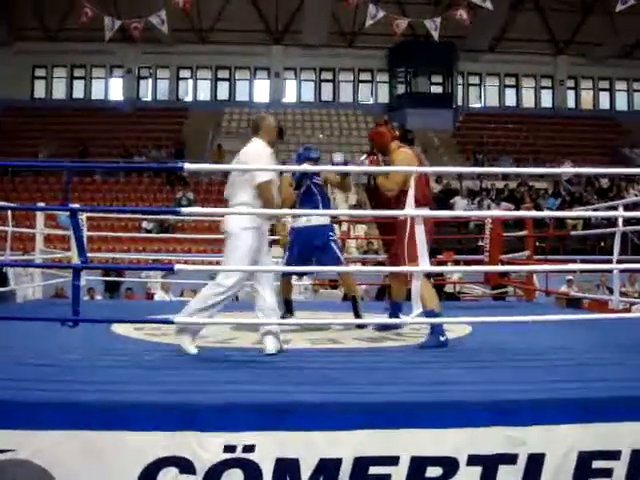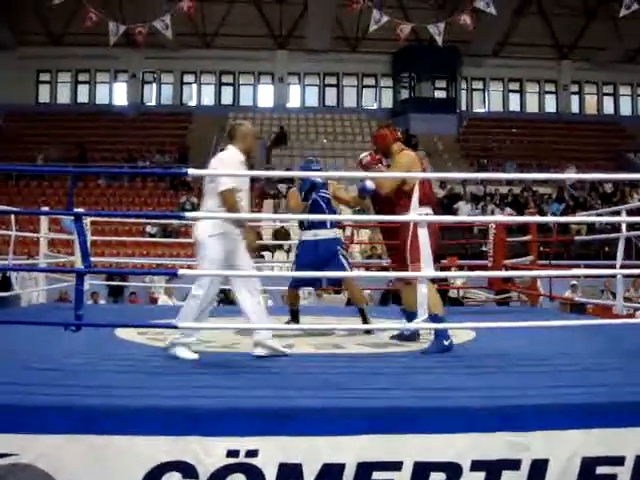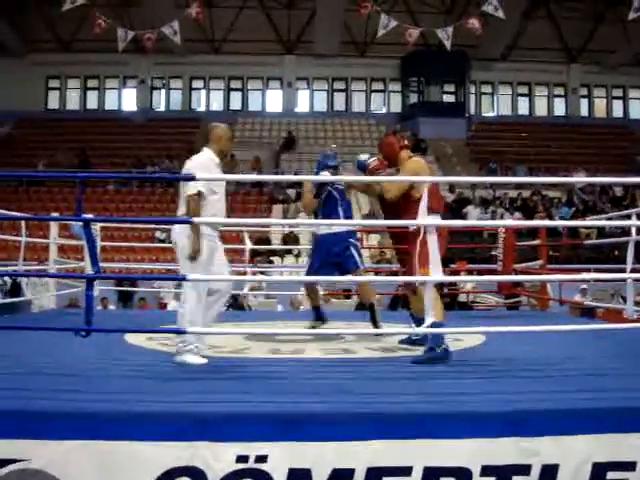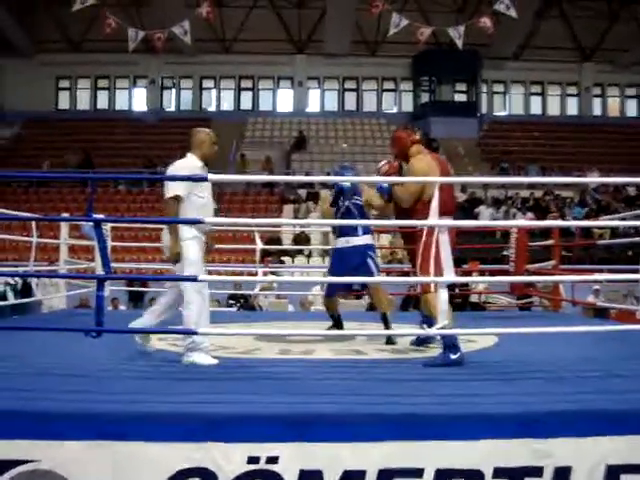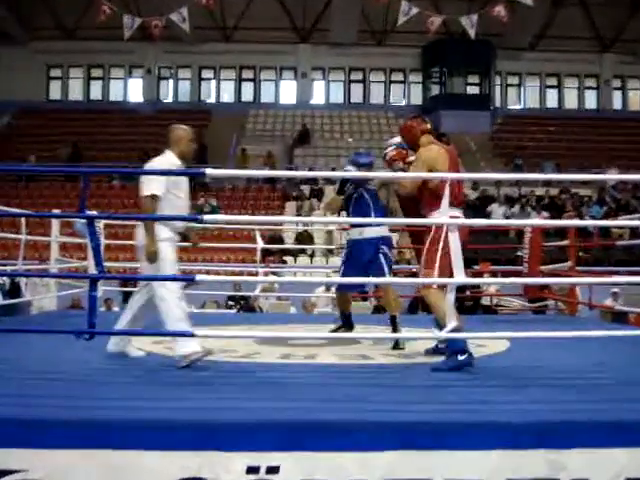
dt=0.2s
person 1, frame 1
left shoulder: (246, 154)
right shoulder: (261, 152)
left elbow: (230, 194)
right elbow: (264, 188)
left hip: (248, 225)
right hip: (248, 224)
left knee: (264, 280)
right knee: (230, 281)
left ankle: (270, 334)
right ankle: (187, 326)
person 1, frame 2
left shoulder: (235, 161)
right shoulder: (228, 159)
right elbow: (228, 198)
right wrist: (248, 229)
left hip: (229, 233)
right hip: (216, 232)
left knee: (248, 283)
right knee: (205, 288)
left ankle: (262, 339)
right ankle: (180, 341)
person 1, frame 3
left shoulder: (214, 165)
right shoulder: (200, 163)
right elbow: (192, 201)
right wrist: (195, 239)
left hip: (208, 236)
right hip: (195, 236)
left knee: (220, 287)
right knee: (196, 292)
left ankle: (194, 339)
right ankle: (187, 348)
person 1, frame 4
left shoulder: (201, 171)
right shoulder: (182, 168)
right elbow: (171, 205)
left wrist: (205, 236)
right wrist: (174, 241)
left hip: (193, 237)
right hip: (183, 238)
left knee: (177, 290)
right knee: (195, 291)
left ankle: (142, 327)
right ankle: (196, 348)
person 1, frame 5
left shoulder: (179, 169)
right shoulder: (160, 166)
right elbow: (147, 203)
left wrist: (187, 232)
right wrist: (151, 240)
left hip: (167, 238)
right hip: (155, 238)
left knee: (148, 291)
right knee: (169, 290)
left ankle: (119, 340)
right ankle: (186, 346)
person 2, frame 1
left shoulder: (401, 155)
right shoulder: (404, 155)
left elbow: (390, 190)
left wrist: (374, 173)
right wrist: (379, 176)
left hip: (413, 220)
right hip: (409, 221)
left knee: (417, 275)
right knee: (397, 270)
left ankle: (438, 333)
right ankle: (394, 317)
person 2, frame 2
left shoulder: (403, 157)
right shoulder: (406, 158)
left elbow: (386, 188)
right elbow: (398, 191)
left wrist: (371, 169)
right wrist: (379, 170)
left hip: (418, 223)
right hip: (411, 223)
left knee: (420, 279)
right knee: (405, 277)
left ankle: (443, 336)
right ankle: (410, 328)
person 2, frame 3
left shoulder: (412, 165)
right shoulder: (418, 164)
left elbow: (390, 193)
right elbow: (405, 196)
left wrist: (374, 173)
right wrist: (386, 174)
left hip: (426, 230)
right hip: (422, 229)
left knee: (424, 284)
right knee: (412, 282)
left ankle: (438, 344)
right ankle: (418, 333)
person 2, frame 4
left shoulder: (417, 163)
right shoulder: (439, 161)
left elbow: (406, 201)
left wrist: (392, 182)
right wrist: (402, 173)
left hip: (433, 229)
right hip: (441, 227)
left knee: (431, 289)
right knee: (430, 286)
left ankle: (453, 350)
right ankle: (429, 331)
person 2, frame 5
left shoulder: (428, 153)
right shoulder: (447, 151)
left elbow: (406, 189)
left wrist: (397, 165)
right wrist: (411, 168)
left hip: (444, 224)
right hip: (452, 222)
left knee: (430, 288)
right knee: (439, 285)
left ankle: (461, 350)
right ankle: (447, 342)
person 3, frame 1
left shoulder: (323, 174)
right shoulder: (289, 178)
left elbow: (346, 187)
right elbow: (286, 203)
left wrist: (344, 173)
right wrist: (298, 183)
left hip: (323, 228)
right hip: (300, 230)
left knee: (341, 268)
right knee: (286, 273)
left ankle: (357, 311)
right ankle: (288, 309)
person 3, frame 2
left shoulder: (331, 186)
right shoulder: (295, 191)
left elbow: (352, 202)
right elbow: (294, 212)
right wrist: (307, 195)
left hip: (331, 241)
right hip: (308, 243)
left knee: (348, 280)
right knee: (294, 284)
left ankle: (365, 319)
right ankle: (294, 318)
person 3, frame 3
right shoulder: (310, 185)
right elbow: (308, 210)
right wrist: (319, 190)
left hip: (345, 234)
right hip: (323, 236)
left knee: (358, 274)
right knee: (310, 280)
left ankle: (374, 319)
right ankle: (319, 316)
person 3, frame 4
left shoulder: (364, 192)
right shoulder: (329, 197)
left elbow: (381, 206)
right elbow: (326, 217)
right wrist: (336, 200)
left hip: (364, 247)
right hip: (341, 249)
left knee: (374, 284)
right knee: (330, 292)
left ankle: (388, 328)
right ankle: (337, 323)
person 3, frame 5
right shoulder: (348, 185)
right elbow: (331, 209)
right wrist: (341, 188)
left hip: (379, 239)
right hip: (356, 241)
left knee: (384, 281)
right knee: (342, 288)
left ankle: (396, 329)
right ankle: (347, 322)
